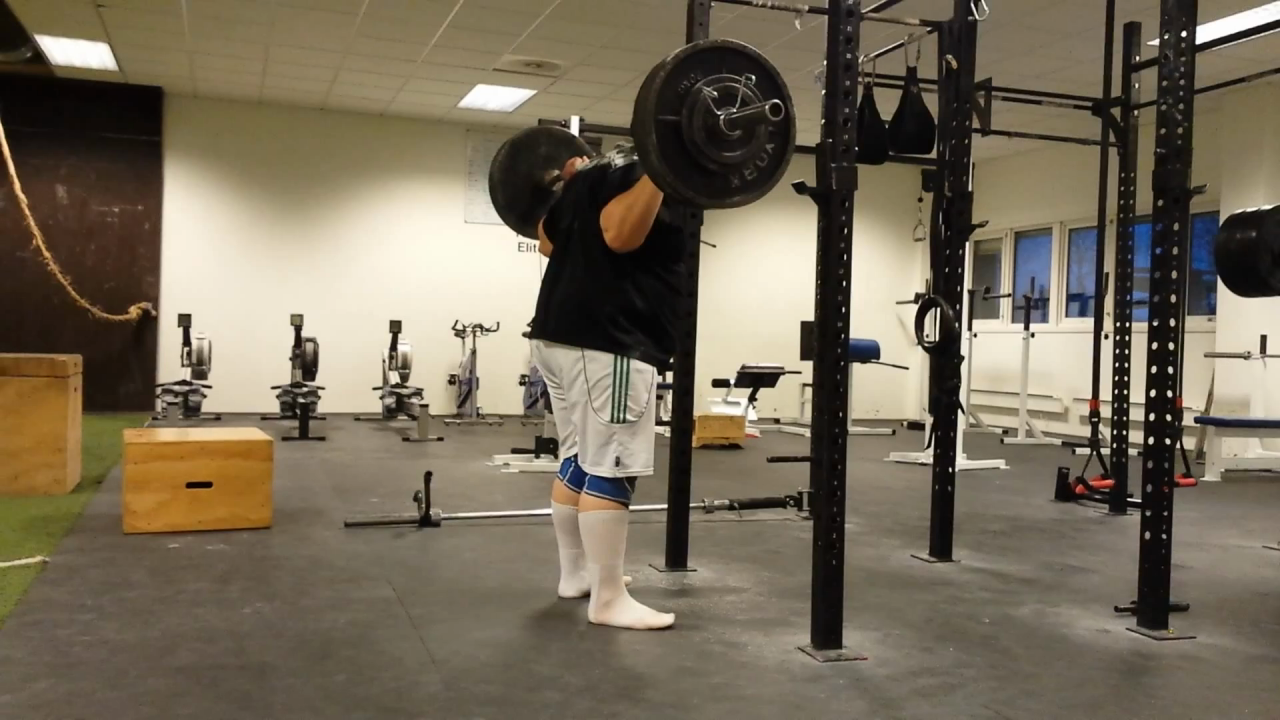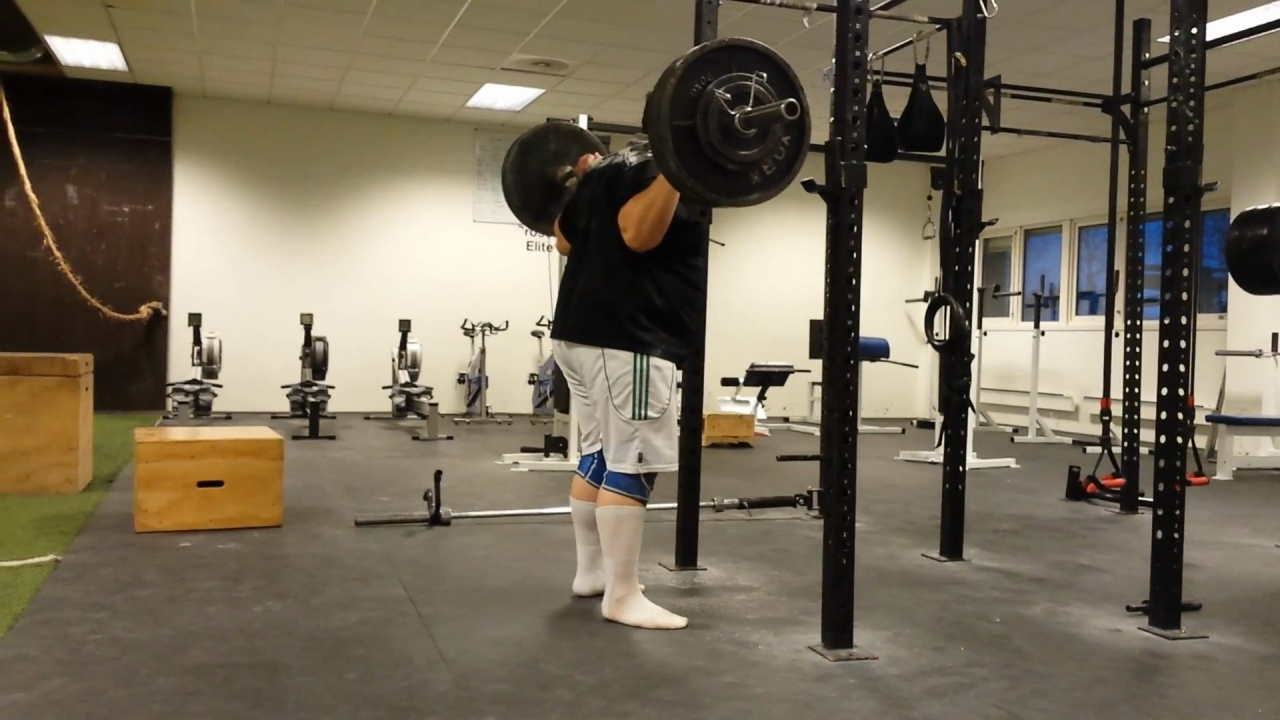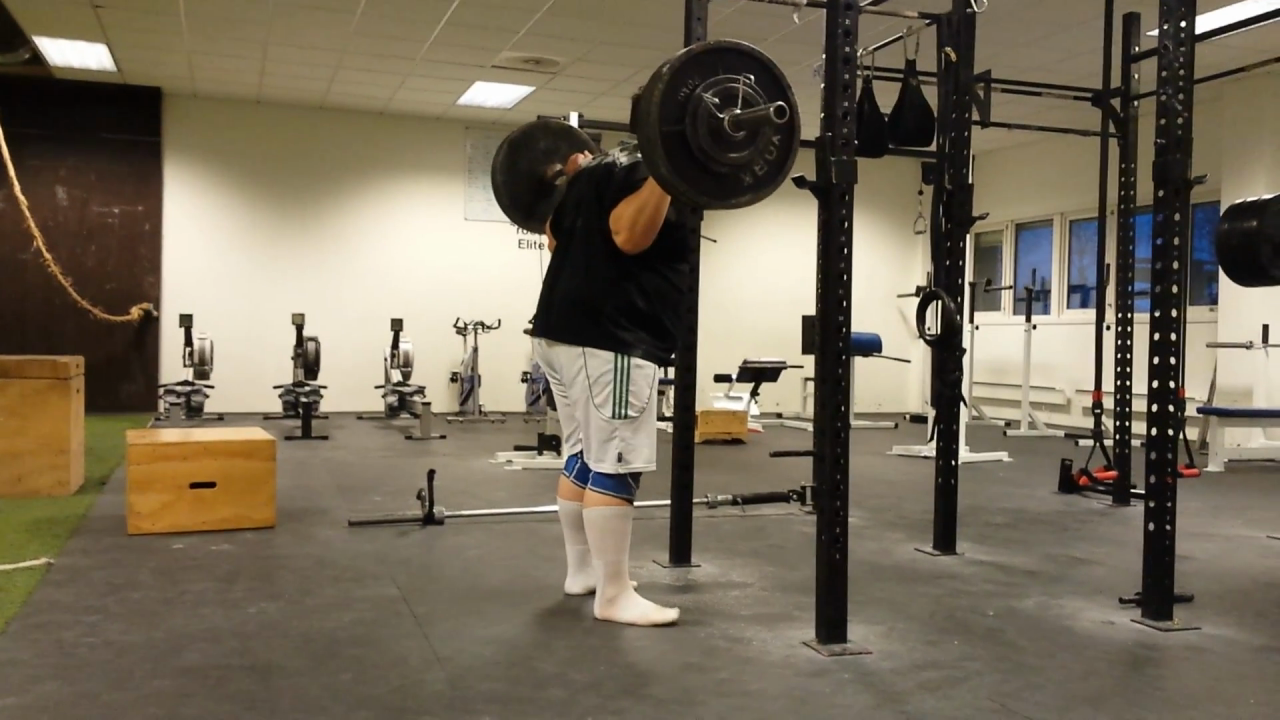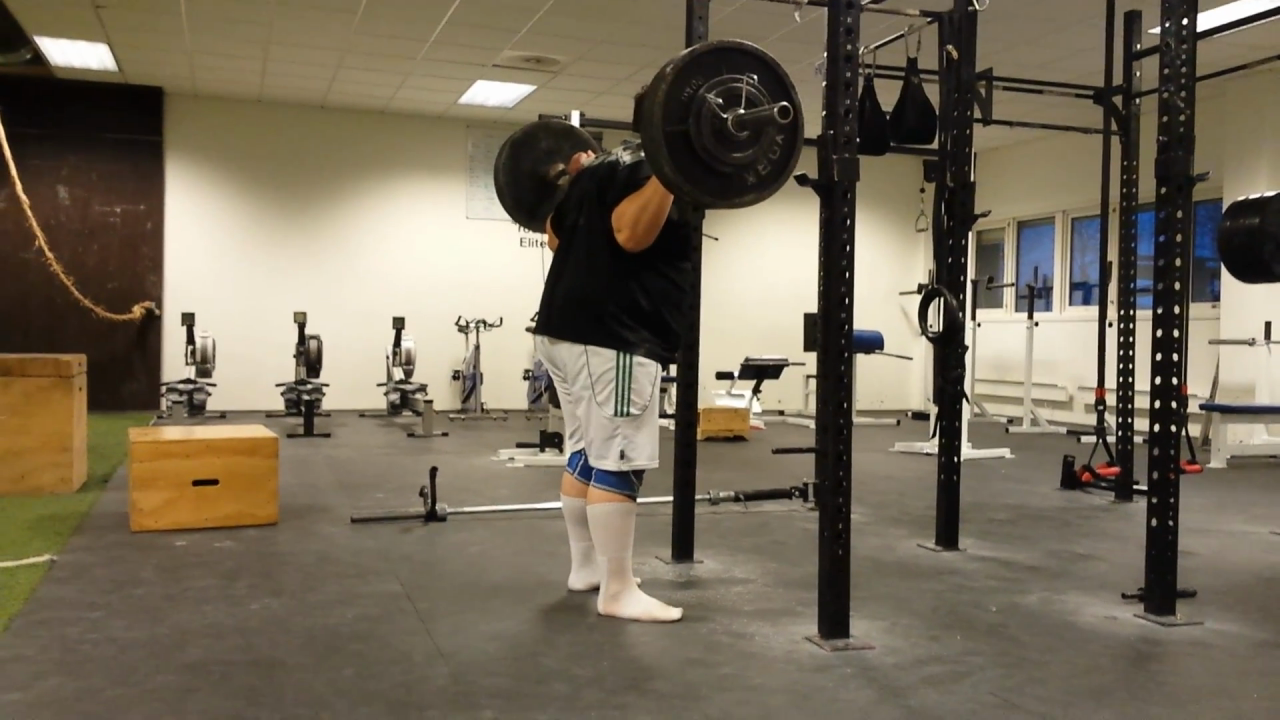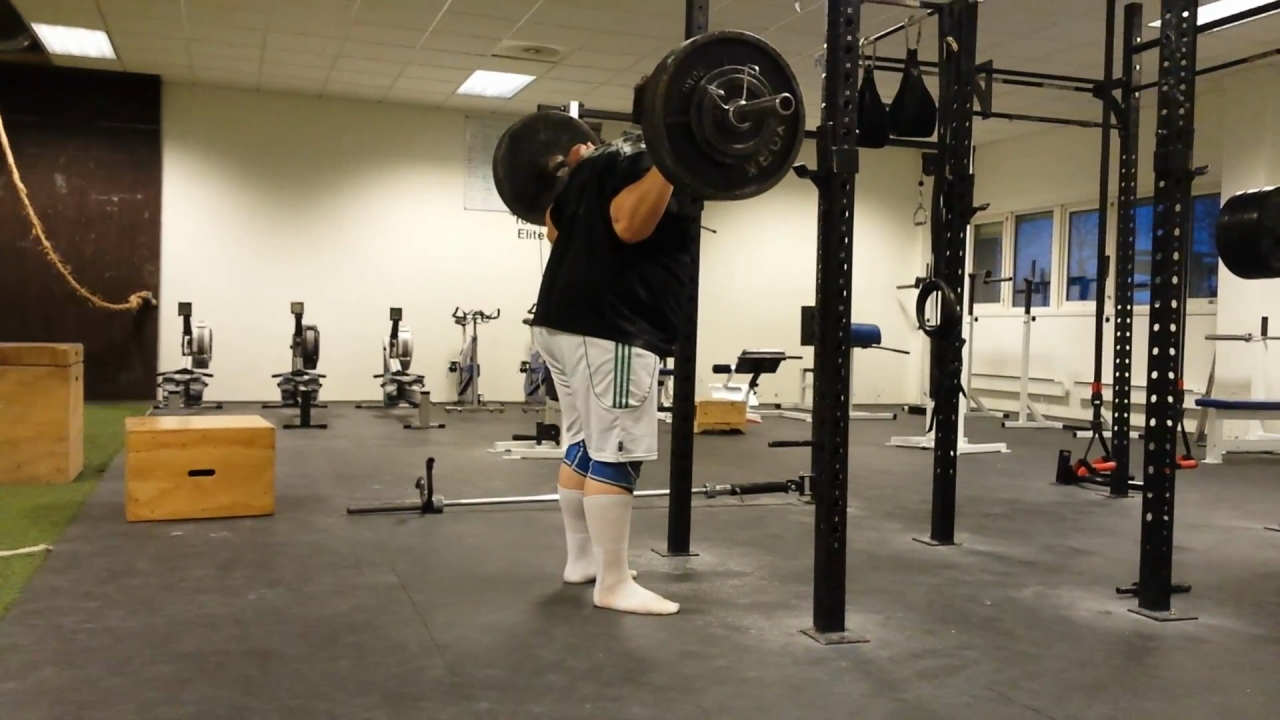
dt=0.4s
person 1, frame 1
left shoulder: (592, 174)
right shoulder: (637, 173)
left elbow: (548, 242)
right elbow: (620, 233)
left wrist: (569, 187)
left hip: (561, 335)
right hip: (606, 344)
left knee: (580, 461)
right knee: (610, 470)
left ankle: (577, 573)
right ankle: (609, 600)
person 1, frame 2
left shoulder: (604, 172)
right shoulder: (651, 171)
left elbow: (565, 240)
right elbow: (638, 232)
left wrist: (580, 184)
left hip: (583, 334)
right hip: (626, 340)
left knee: (599, 457)
right knee: (630, 465)
left ankle: (591, 571)
right ankle: (622, 597)
person 1, frame 3
left shoulder: (596, 172)
right shoulder: (641, 173)
left elbow: (556, 239)
right elbow: (629, 234)
left wrist: (572, 182)
left hip: (563, 332)
right hip: (608, 341)
left knee: (583, 458)
right knee: (614, 466)
left ankle: (582, 570)
right ankle: (614, 595)
person 1, frame 4
left shoulder: (599, 173)
right shoulder: (644, 174)
left elbow: (556, 238)
right elbow: (631, 233)
left wrist: (574, 182)
left hip: (566, 331)
right hip: (610, 339)
left knee: (587, 456)
right knee: (616, 463)
left ankle: (586, 567)
right ankle: (618, 591)
person 1, frame 5
left shoulder: (598, 164)
right shoulder: (645, 165)
left elbow: (556, 231)
right elbow: (629, 224)
left wrist: (573, 173)
left hip: (563, 322)
right hip: (608, 330)
left knee: (583, 447)
right knee: (615, 454)
left ankle: (582, 559)
right ankle: (613, 583)
